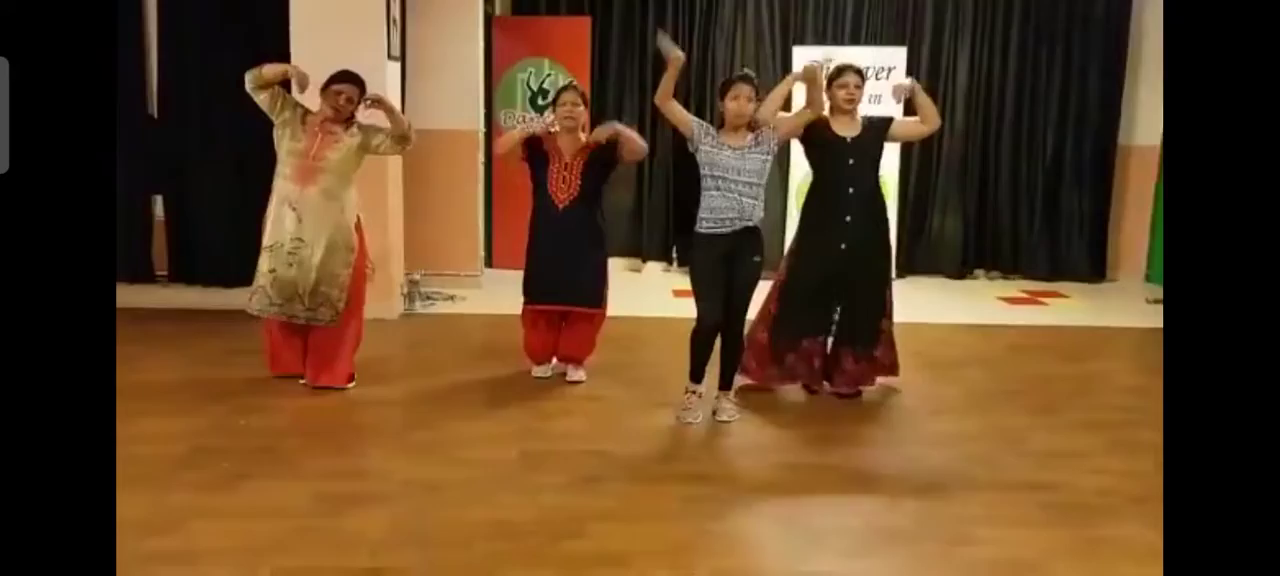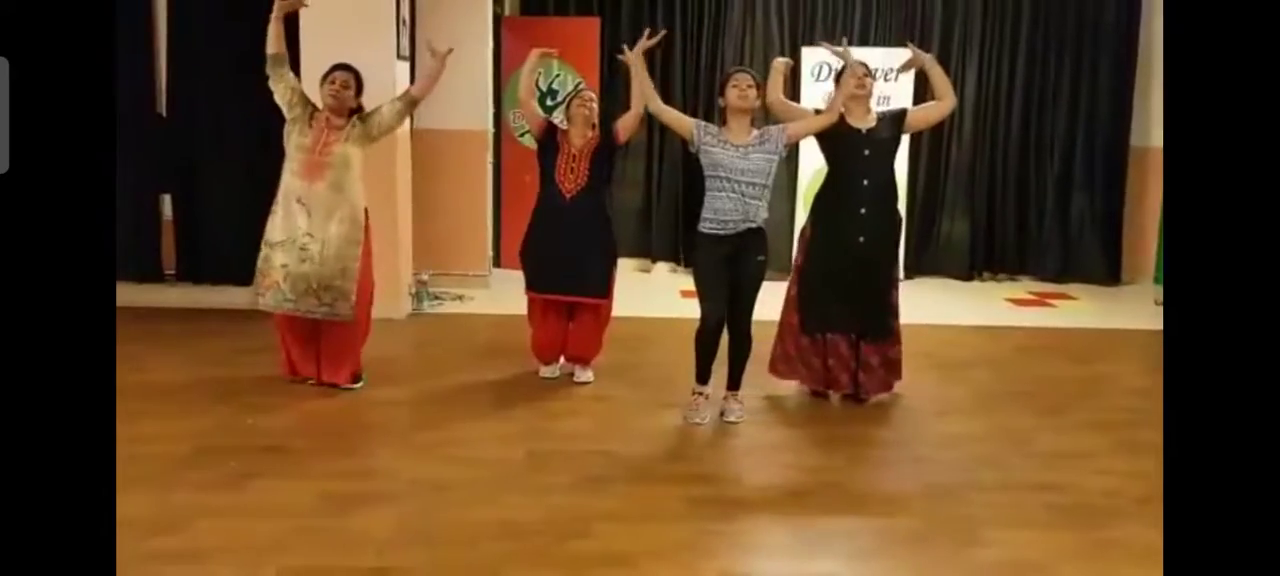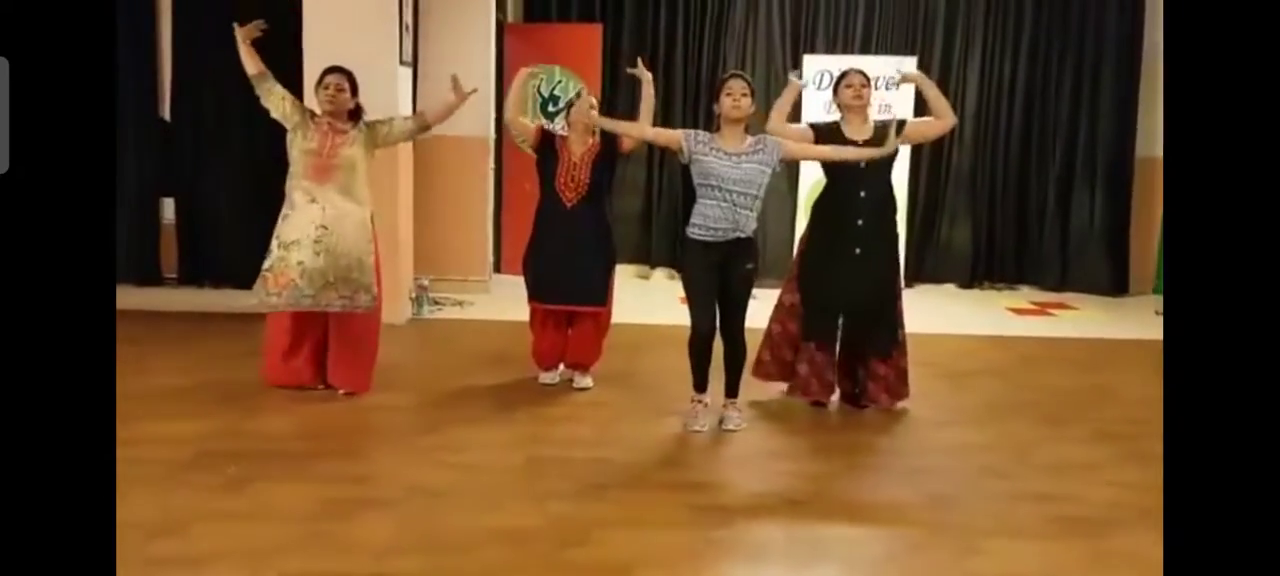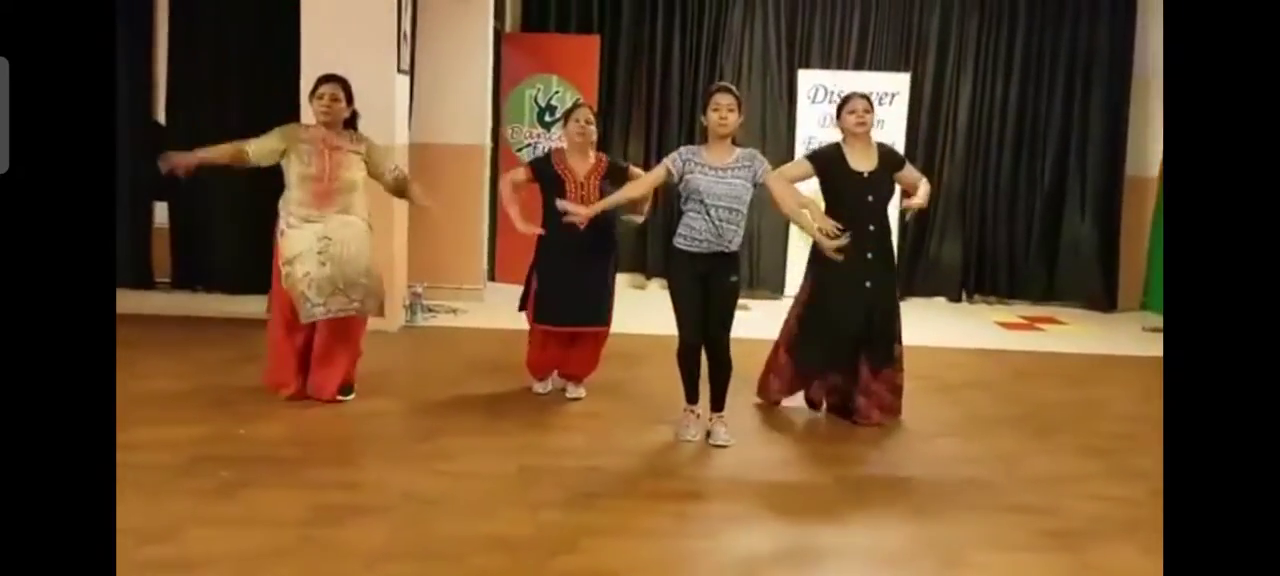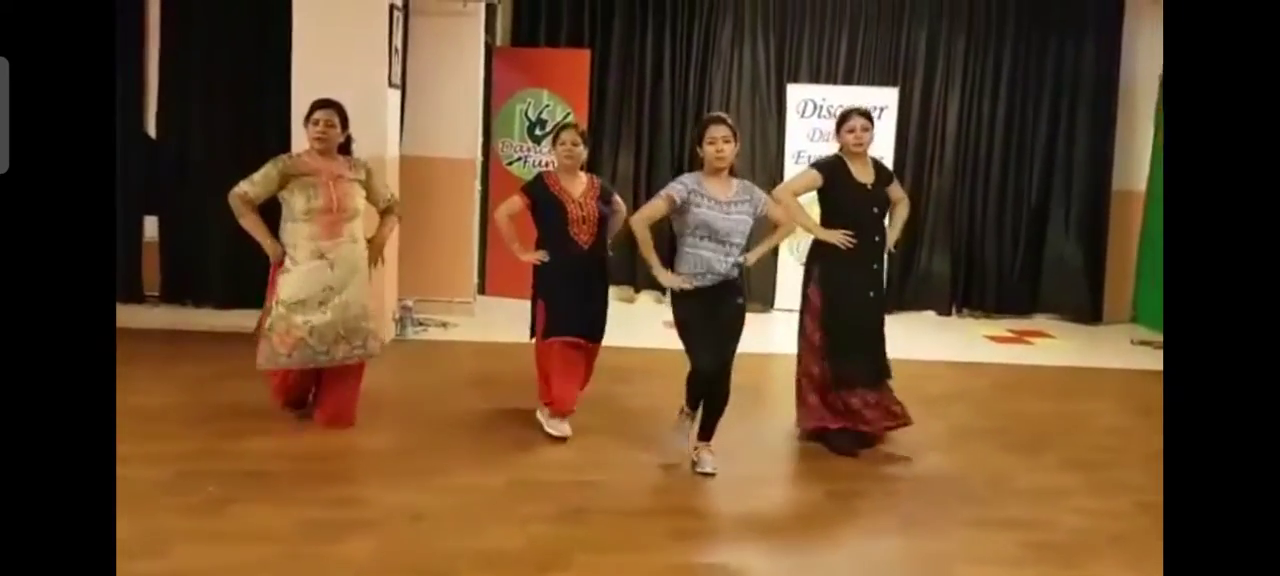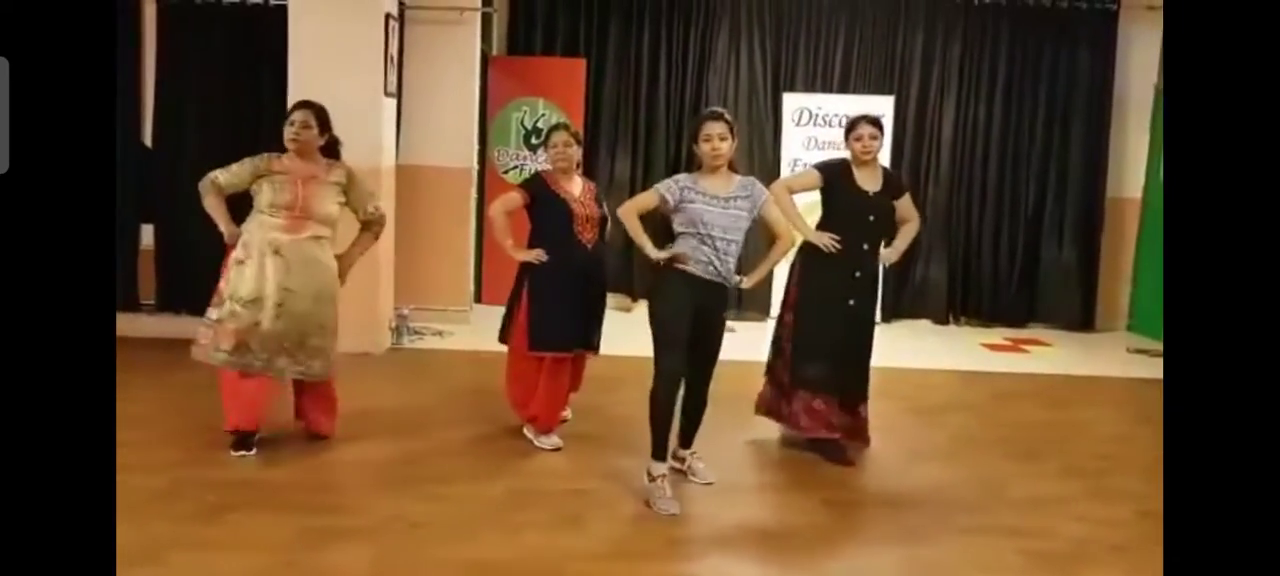
dt=0.5s
person 1, frame 1
left shoulder: (767, 140)
right shoulder: (703, 136)
left elbow: (813, 112)
right elbow: (663, 101)
left wrist: (814, 78)
right wrist: (673, 65)
left hip: (747, 242)
right hip: (708, 240)
left knee: (734, 321)
right knee: (709, 319)
left ankle: (725, 393)
right ankle: (693, 390)
person 1, frame 2
left shoulder: (774, 139)
right shoulder: (704, 134)
left elbow: (830, 116)
right elbow: (656, 107)
right wrist: (638, 62)
left hip: (751, 241)
right hip: (711, 239)
left knee: (740, 322)
right knee: (712, 318)
left ankle: (733, 394)
right ankle: (700, 391)
person 1, frame 3
left shoulder: (767, 147)
right shoulder: (697, 142)
left elbow: (823, 152)
right elbow: (645, 133)
left wrist: (876, 153)
right wrist: (596, 121)
left hip: (740, 249)
right hip: (700, 246)
left knee: (733, 328)
right knee: (702, 326)
left ankle: (732, 402)
right ankle: (699, 399)
person 1, frame 4
left shoulder: (752, 161)
right shoulder: (685, 157)
left elbow: (786, 199)
right elbow: (641, 185)
left wrist: (820, 236)
right wrist: (592, 209)
left hip: (725, 261)
right hip: (686, 257)
left knee: (717, 340)
right knee: (689, 339)
left ankle: (718, 417)
right ankle: (691, 410)
person 1, frame 5
left shoulder: (748, 192)
right shoulder: (686, 186)
left elbow: (787, 223)
right elbow: (640, 222)
left wrist: (754, 254)
right wrist: (659, 270)
left hip: (729, 292)
right hip: (690, 291)
left knee: (721, 372)
right knee: (704, 365)
left ankle: (703, 443)
right ankle: (688, 412)
person 1, frame 6
left shoulder: (750, 189)
right shoulder: (681, 185)
left elbow: (785, 236)
right elbow: (627, 210)
left wrist: (752, 278)
right wrist: (652, 251)
left hip: (716, 293)
right hip: (676, 284)
left knee: (700, 378)
right knee: (669, 372)
left ankle: (684, 452)
right ankle: (657, 471)
person 2, frame 1
left shoulder: (358, 135)
right shoulder: (291, 117)
left elbow: (401, 141)
right elbow: (254, 82)
left wrist: (387, 107)
right wrist: (289, 70)
left hip: (334, 230)
right hip: (287, 226)
left knee: (333, 301)
right knee: (285, 296)
left ankle: (333, 371)
right ankle: (297, 366)
person 2, frame 2
left shoulder: (364, 128)
right shoulder: (298, 114)
left elbow: (408, 101)
right elbow: (277, 68)
left wrist: (437, 65)
left hip: (342, 225)
right hip: (293, 222)
left knee: (343, 299)
right knee: (293, 297)
left ankle: (342, 370)
right ankle: (305, 368)
person 2, frame 3
left shoulder: (367, 132)
right shoulder: (298, 121)
left elbow: (416, 125)
right elbow: (264, 84)
left wrist: (456, 103)
right wrist: (243, 42)
left hip: (349, 228)
right hip: (300, 227)
left knee: (349, 304)
right knee: (299, 303)
left ankle: (346, 376)
right ankle: (304, 372)
person 2, frame 4
left shoulder: (361, 145)
right shoulder: (290, 137)
left elbow: (396, 179)
right elbow: (243, 151)
left wrist: (422, 200)
right wrist: (194, 157)
left hip: (347, 240)
right hip: (298, 239)
left knee: (342, 311)
right knee: (294, 315)
left ankle: (336, 380)
right ankle: (296, 382)
person 2, frame 5
left shoulder: (360, 171)
right shoulder: (286, 167)
left elbow: (390, 206)
right elbow: (239, 198)
left wrist: (379, 240)
right wrist: (268, 242)
left hip: (348, 271)
right hip: (299, 268)
left knee: (344, 340)
right knee: (296, 336)
left ankle: (331, 410)
right ankle: (295, 395)
person 2, frame 6
left shoulder: (341, 175)
right shoulder: (263, 165)
left elbow: (375, 219)
right elbow: (210, 184)
left wrist: (349, 257)
right wrist: (226, 227)
left hip: (311, 274)
right hip: (255, 268)
left knee: (309, 350)
right knee: (243, 345)
left ankle: (319, 421)
right ankle: (245, 425)
person 3, frame 1
left shoulder: (877, 128)
right shoulder: (813, 129)
left elbow: (931, 123)
left wrist: (915, 92)
left hip: (867, 235)
right hip: (819, 232)
left knee: (862, 308)
right knee: (807, 304)
left ankle: (849, 377)
right ankle: (810, 371)
person 3, frame 2
left shoulder: (894, 122)
right shoulder: (826, 124)
left elbow: (946, 103)
right elbow: (775, 102)
left wrist: (927, 62)
right wrist: (778, 68)
left hip: (879, 230)
right hip: (832, 227)
left knee: (872, 307)
right knee: (827, 304)
left ankle: (863, 381)
right ankle: (822, 377)
person 3, frame 3
left shoulder: (890, 130)
right shoulder: (824, 133)
left elbow: (946, 120)
right elbow: (774, 130)
left wrist: (922, 81)
right wrist: (792, 91)
left hip: (877, 237)
right hip: (830, 234)
left knee: (871, 312)
right knee: (822, 309)
left ankle: (856, 385)
right ankle: (817, 384)
person 3, frame 4
left shoulder: (888, 157)
right shoulder: (827, 157)
left elbow: (919, 182)
right elbow: (777, 179)
left wrist: (920, 196)
left hip: (877, 259)
right hip: (836, 256)
left knee: (873, 334)
right knee: (830, 328)
left ankle: (853, 400)
right ankle: (819, 386)
person 3, frame 5
left shoulder: (880, 171)
right shoulder: (829, 169)
left elbow: (901, 202)
right elbow: (782, 194)
left wrist: (892, 233)
right wrist: (819, 231)
left hip: (870, 271)
right hip: (834, 269)
left knee: (864, 346)
right knee: (838, 346)
left ankle: (855, 422)
right ankle: (832, 424)
person 3, frame 6
left shoulder: (891, 182)
right shoulder: (832, 172)
left elbow: (911, 220)
right elbow: (779, 188)
left wrist: (895, 251)
right wrist: (807, 232)
left hip: (863, 278)
right hip: (821, 271)
left knee: (852, 352)
right knee: (818, 347)
left ankle: (843, 425)
right ankle: (821, 431)
person 4, frame 1
left shoulder: (599, 149)
right shoulder: (539, 144)
left elbow: (640, 150)
right elbow: (500, 147)
left wrist: (618, 131)
right wrist: (529, 131)
left hip: (585, 243)
right hip: (545, 240)
left knee: (583, 305)
right knee: (542, 304)
left ankle: (574, 359)
right ankle: (541, 357)
person 4, frame 2
left shoulder: (605, 144)
right shoulder: (549, 139)
left elbow: (637, 109)
right elbow: (525, 99)
right wrist: (533, 60)
left hip: (592, 238)
right hip: (551, 236)
left knee: (590, 302)
right knee: (547, 301)
left ankle: (582, 360)
right ankle: (548, 358)
person 4, frame 3
left shoulder: (607, 149)
right shoulder: (548, 144)
left elbow: (644, 128)
right elbow: (512, 119)
left wrist: (647, 85)
right wrist: (521, 79)
left hip: (592, 243)
right hip: (550, 241)
left knee: (590, 308)
right knee: (548, 306)
left ankle: (581, 366)
right ankle: (548, 363)
person 4, frame 4
left shoulder: (608, 167)
right shoulder: (548, 163)
left elbow: (643, 179)
right elbow: (507, 180)
right wrist: (520, 220)
left hip: (596, 258)
right hip: (555, 255)
left knee: (590, 322)
right knee: (548, 320)
left ankle: (574, 376)
right ankle: (542, 373)
person 4, frame 5
left shoulder: (598, 186)
right shoulder: (541, 185)
left elbow: (620, 211)
right elbow: (501, 214)
left wrist: (604, 242)
right wrist: (521, 251)
left hip: (592, 277)
right hip: (555, 276)
left knee: (586, 343)
right knee: (558, 342)
left ankle: (567, 396)
right ankle: (552, 409)
person 4, frame 6
left shoulder: (590, 189)
right shoulder: (539, 184)
left elbow: (603, 223)
right elbow: (497, 210)
left wrist: (592, 251)
right wrist: (515, 250)
left hip: (585, 283)
right hip: (547, 280)
left knee: (573, 349)
right knee: (544, 350)
left ankle: (557, 404)
right ankle: (538, 422)
